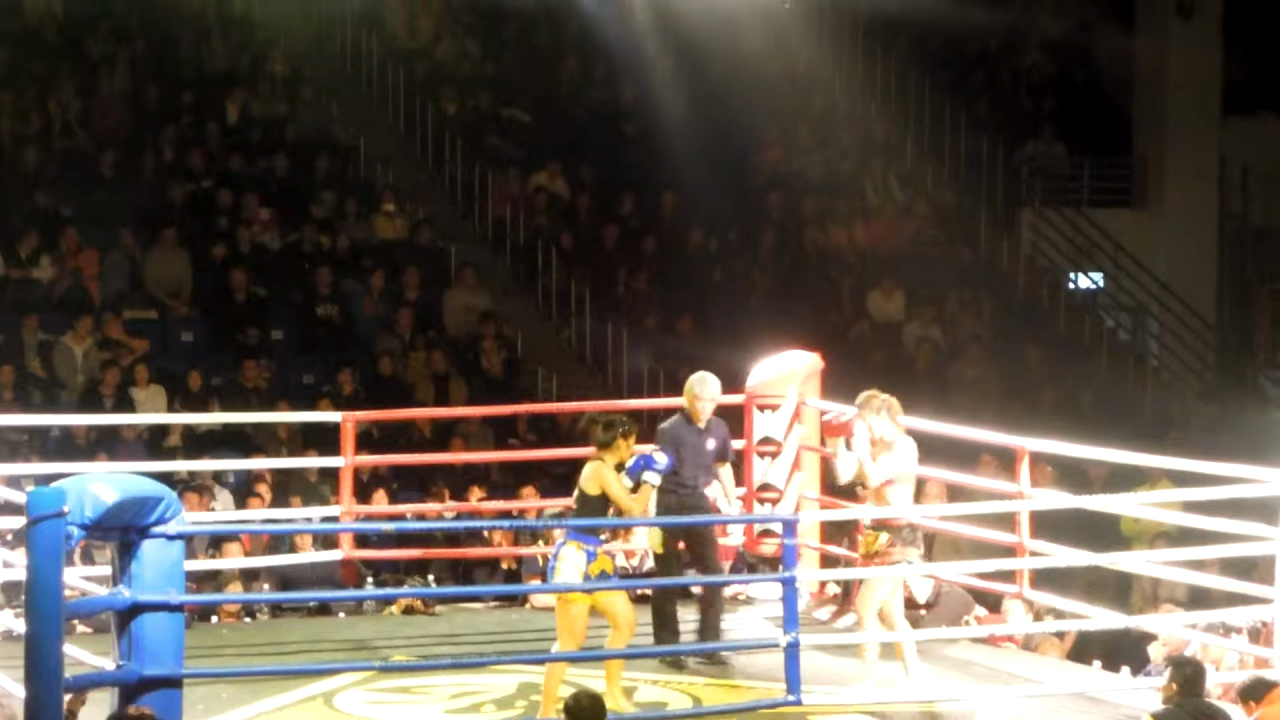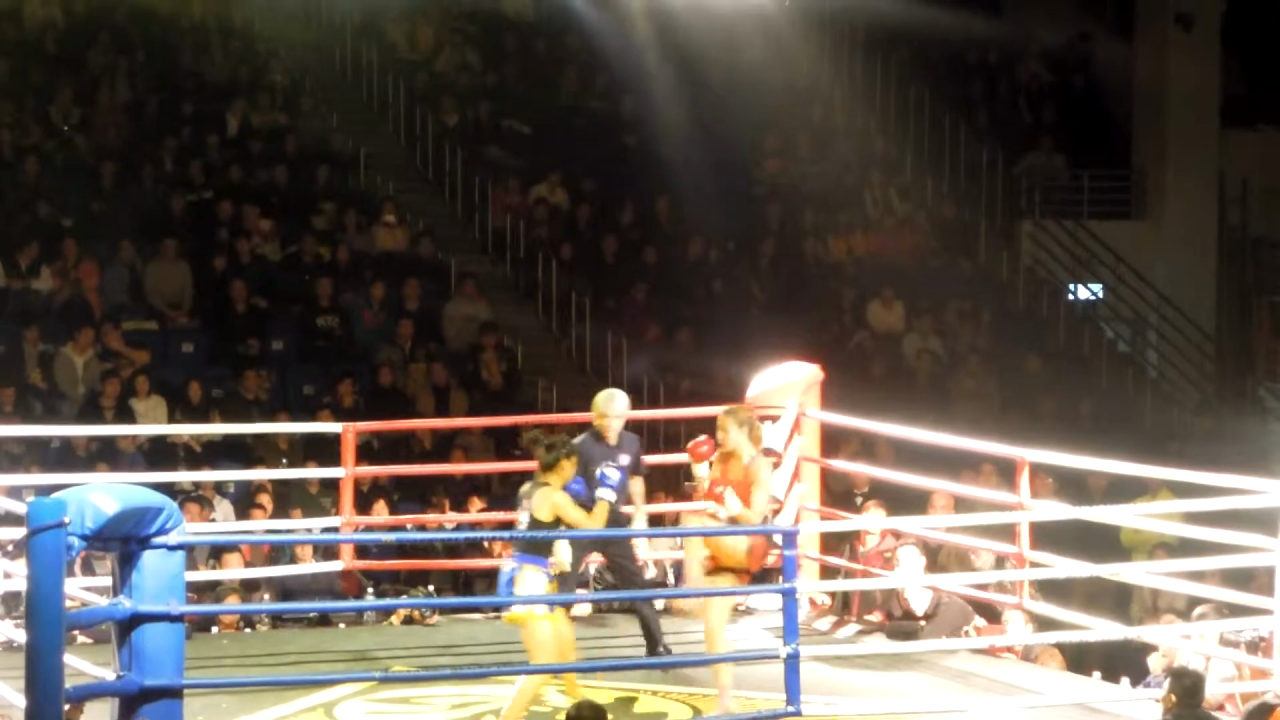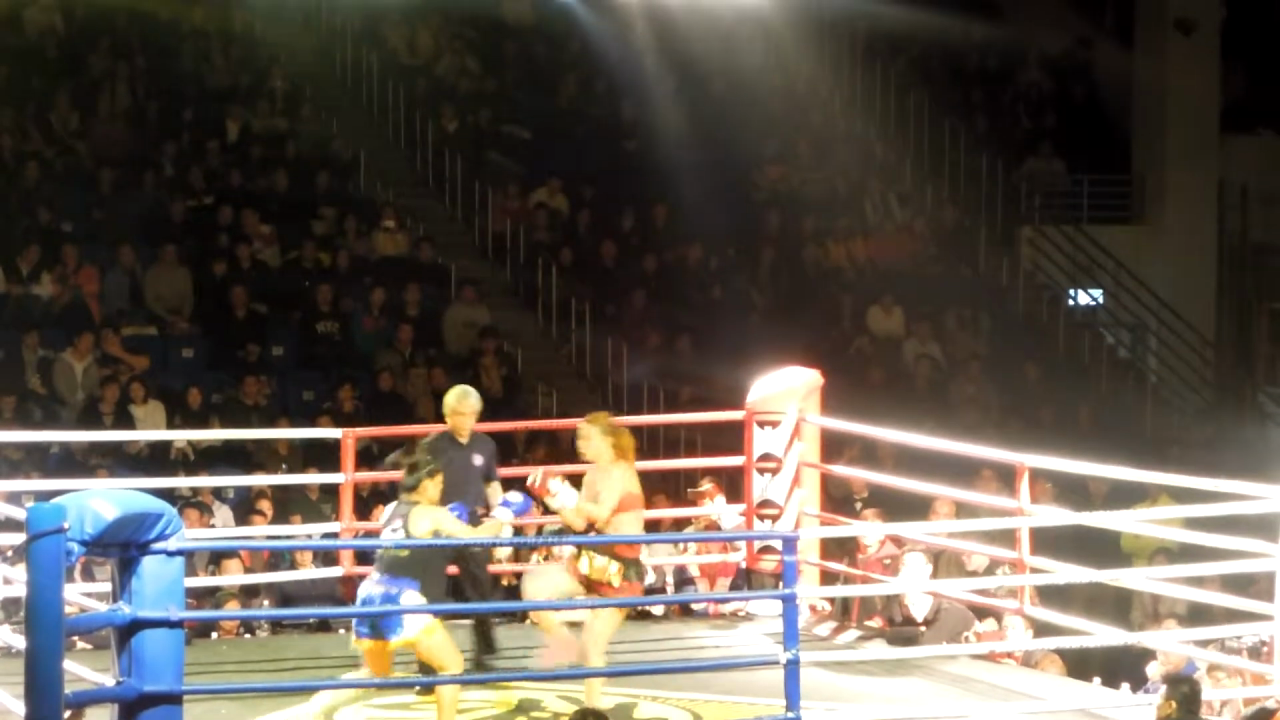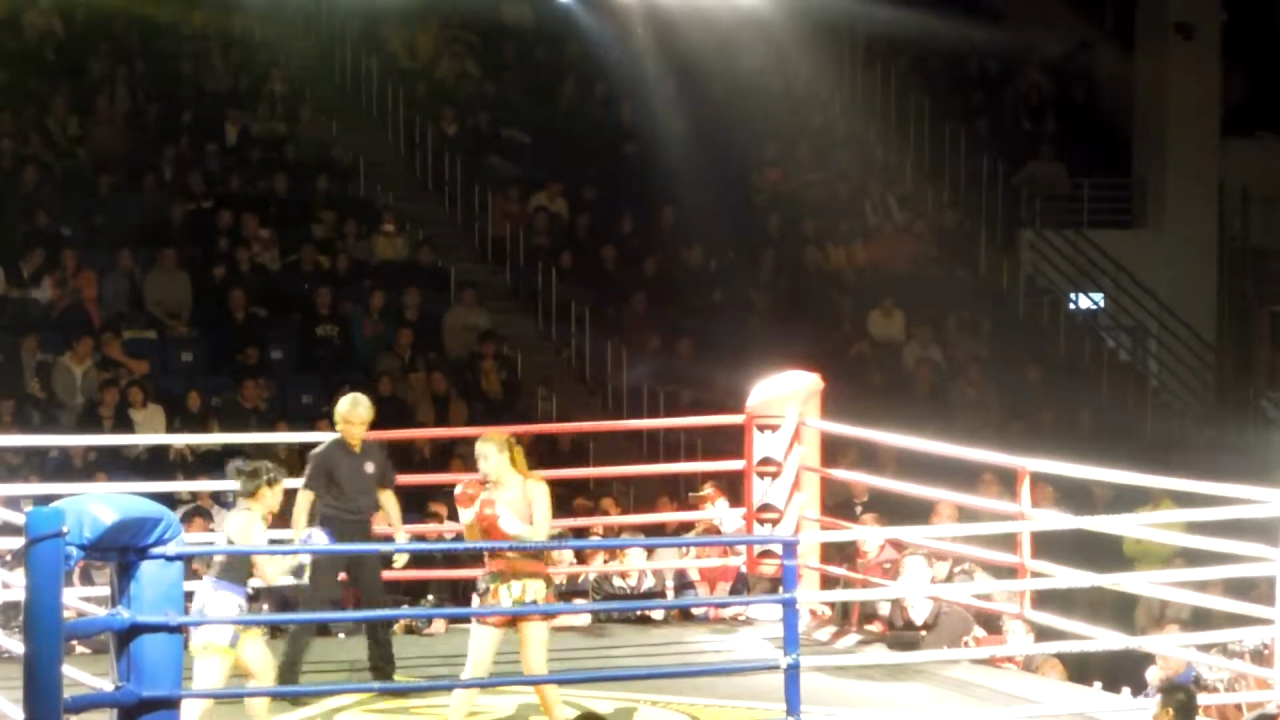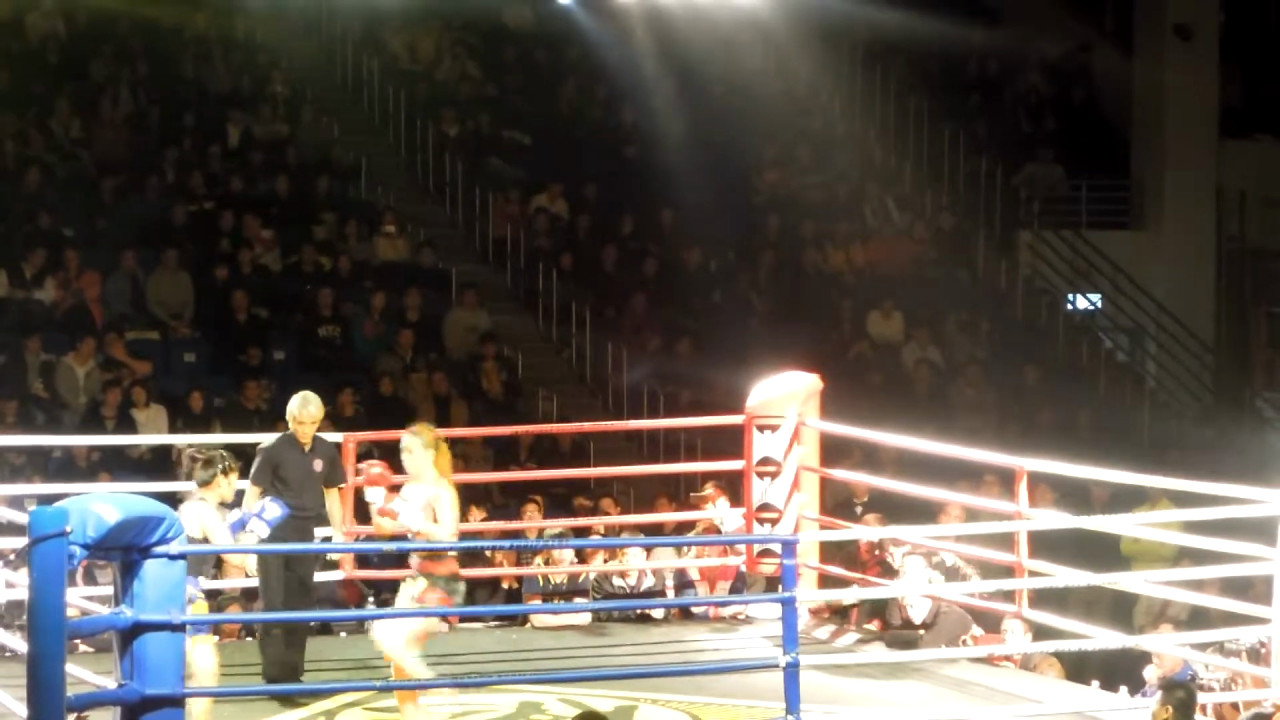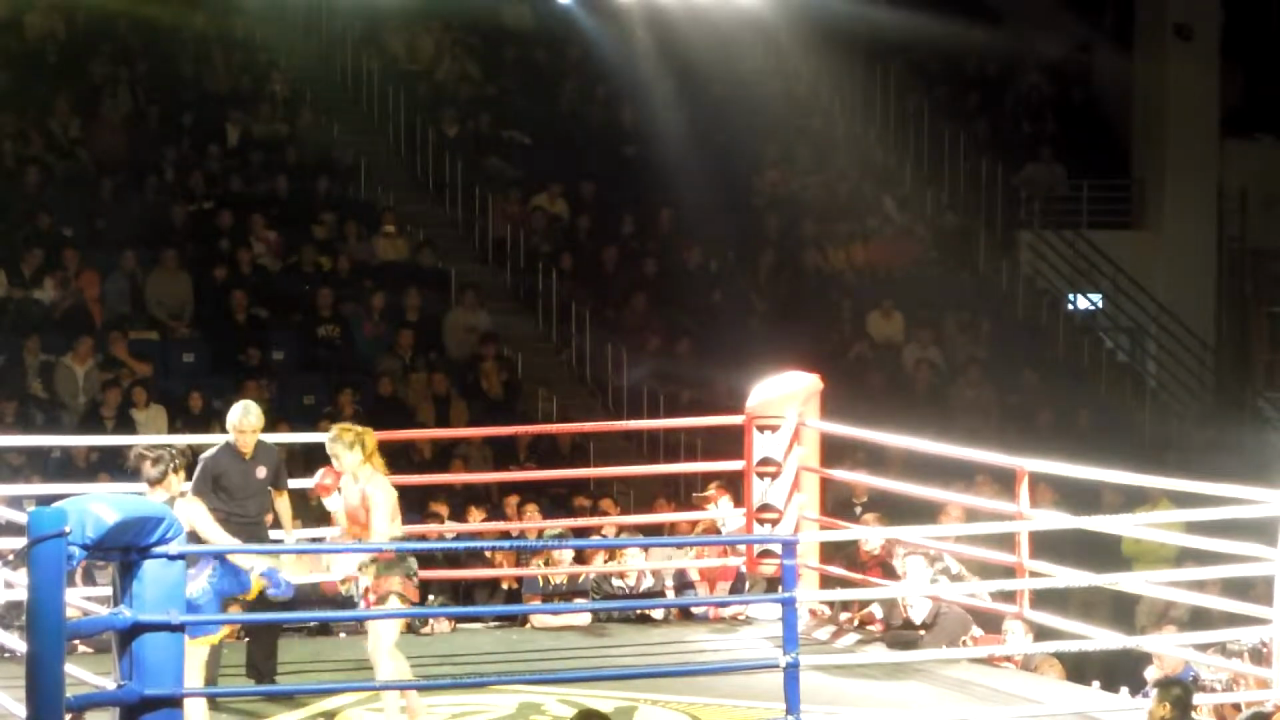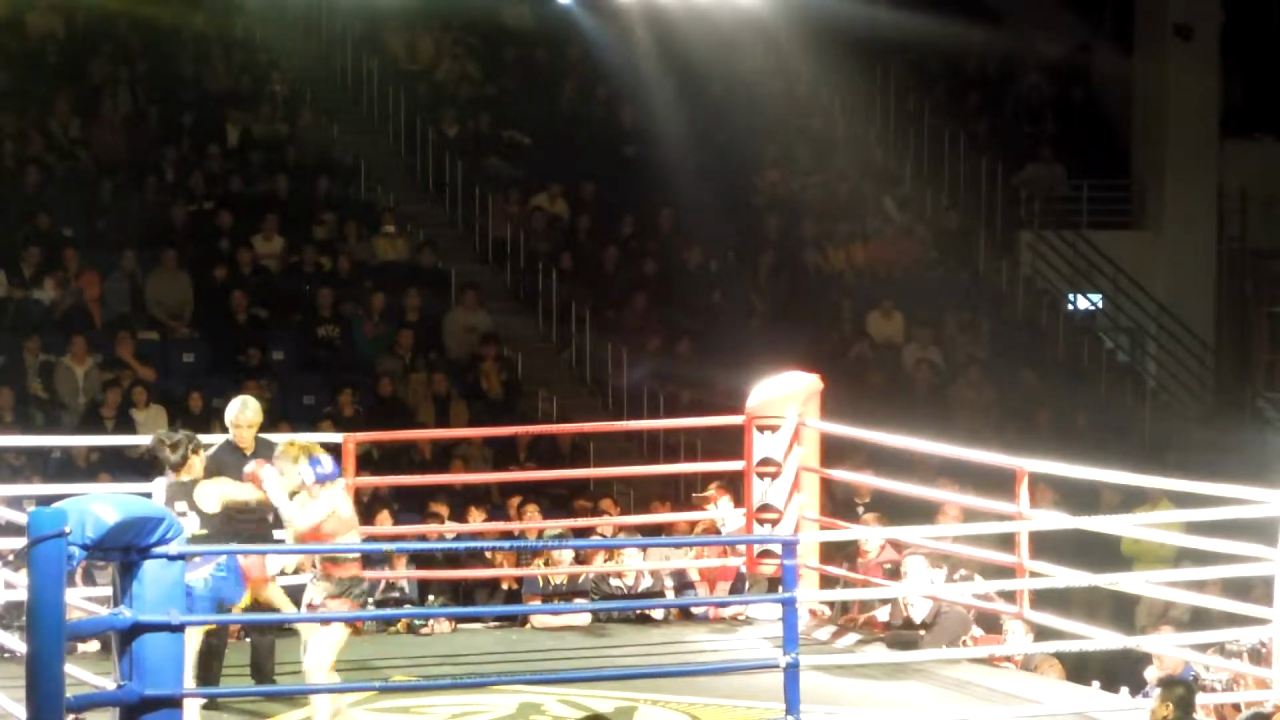
dt=0.7s
person 1, frame 1
left shoulder: (904, 446)
right shoulder: (874, 445)
left elbow: (873, 479)
right elbow: (844, 476)
left wrist: (861, 448)
right wrist: (837, 443)
left hip: (899, 536)
right hip: (879, 535)
left knee: (865, 607)
right knee: (892, 616)
right ankle: (913, 680)
person 1, frame 2
left shoulder: (760, 466)
right shoulder: (724, 460)
left elbow: (756, 517)
right elbow: (709, 495)
left wrist: (738, 509)
right wrist: (701, 474)
left hip: (749, 545)
right hip: (724, 550)
left knee: (693, 520)
right knee: (713, 628)
left ankle: (692, 585)
right ankle: (725, 703)
person 1, frame 3
left shoulder: (618, 472)
right shoulder: (592, 476)
left elbow: (600, 515)
right elbow: (579, 524)
left wrist: (569, 497)
right wrist: (552, 499)
left hip: (622, 567)
right hip: (594, 561)
left knee: (592, 649)
right knee: (533, 587)
right ankle: (562, 641)
person 1, frame 4
left shoulder: (534, 487)
right shoulder: (484, 494)
left elbow: (540, 536)
right elbow: (473, 541)
left wrist: (509, 525)
right wrist: (468, 516)
left hip: (532, 583)
right hip: (495, 584)
left knee: (534, 670)
right knee: (476, 668)
person 1, frame 5
left shoulder: (442, 489)
right shoulder: (411, 488)
left elbow: (447, 538)
right elbow: (385, 528)
left wrist: (412, 519)
right wrist: (375, 494)
left hip: (440, 582)
right hip: (419, 579)
left knee: (383, 633)
right knee: (401, 664)
left ankle: (426, 681)
person 1, frame 6
left shoulder: (376, 485)
right shoulder: (347, 481)
left elbow: (383, 535)
right elbow: (347, 532)
left wrist: (352, 560)
right wrist: (330, 498)
left hip: (395, 569)
right hip: (377, 568)
left knee: (380, 649)
right knee: (383, 650)
person 1, frame 7
left shoulder: (332, 492)
right shoulder: (300, 502)
left elbow: (299, 523)
right elbow: (297, 547)
left wrist: (271, 486)
left hip: (344, 586)
right hip: (323, 583)
left knee: (315, 669)
right knee: (319, 667)
person 2, frame 1
left shoulder: (719, 429)
right shoulder: (671, 430)
left elbow: (723, 466)
left wrist: (732, 503)
left hip: (698, 505)
right hip: (670, 505)
left knee: (712, 572)
right knee: (668, 579)
left ankle: (709, 643)
right ankle: (667, 646)
person 2, frame 2
left shoulder: (632, 444)
right shoulder: (581, 447)
right elbow: (565, 491)
left wrist: (640, 515)
left hip: (612, 520)
left knee: (636, 582)
right knee: (563, 588)
left ankle: (656, 647)
person 2, frame 3
left shoulder: (485, 445)
right shoulder: (432, 446)
left elbow: (492, 487)
left knee: (482, 593)
left ankle: (483, 656)
right ankle: (428, 670)
person 2, frame 4
left shoulder: (376, 454)
right shoulder: (324, 455)
left elbow: (386, 494)
right elbow: (304, 500)
left wrist: (400, 535)
right wrist: (300, 544)
left hip: (362, 536)
right hip: (329, 537)
left knee: (377, 606)
right knee: (313, 608)
left ankle: (384, 677)
right ankle: (288, 679)
person 2, frame 5
left shoulder: (326, 451)
right shoulder: (273, 450)
left elbow: (331, 493)
right elbow: (252, 494)
left wrist: (338, 534)
left hip: (304, 534)
right hip: (273, 533)
left knee: (302, 607)
right knee: (273, 606)
left ankle: (291, 676)
right ankle: (275, 678)
person 2, frame 6
left shoulder: (272, 456)
right shoulder: (213, 460)
left elbow: (280, 495)
left wrist: (290, 536)
left hip: (257, 540)
left knee: (264, 609)
left ankle: (264, 676)
right ankle: (205, 685)
person 2, frame 7
left shoulder: (271, 452)
right shoulder: (215, 458)
left hip: (261, 537)
left knee: (264, 610)
left ankle: (264, 679)
right ankle: (207, 686)
person 3, frame 1
left shoulder: (600, 468)
right shoulder: (600, 469)
right elbow: (634, 510)
left wrist: (630, 475)
right wrist: (652, 476)
left hip: (592, 556)
right hip: (576, 557)
left knee: (624, 619)
right knee: (570, 641)
left ankle: (613, 694)
person 3, frame 2
left shoulder: (531, 488)
right shoulder: (553, 497)
right elbow: (590, 526)
right wrist: (606, 492)
left hip: (520, 575)
right hip: (528, 578)
left knee: (564, 644)
right knee: (545, 662)
person 3, frame 3
left shoulder: (394, 511)
right shoulder: (432, 515)
right elbow: (475, 537)
left wrist: (443, 528)
left hip: (370, 596)
right hip: (401, 600)
left knee: (375, 675)
right knee: (451, 666)
person 3, frame 4
left shoulder: (238, 516)
right shoulder: (249, 521)
right elbow: (269, 573)
left wrist: (279, 557)
left hip: (230, 604)
right hip: (219, 604)
left knee: (264, 669)
right knee: (206, 691)
person 3, frame 5
left shoulder: (201, 509)
right shoulder: (204, 511)
right elbow: (235, 559)
left wrist: (235, 525)
left hip: (189, 597)
left knee: (206, 670)
person 3, frame 6
right shoulder: (187, 507)
right elbow: (225, 543)
right wrist: (267, 567)
left hip: (189, 598)
right hip: (216, 576)
left knee: (191, 679)
person 3, frame 7
left shoulder: (161, 488)
right shoulder: (216, 487)
right elbow: (261, 495)
left hip: (188, 587)
right hip: (223, 573)
left knee: (184, 668)
right knee: (259, 572)
right ankle: (295, 616)
